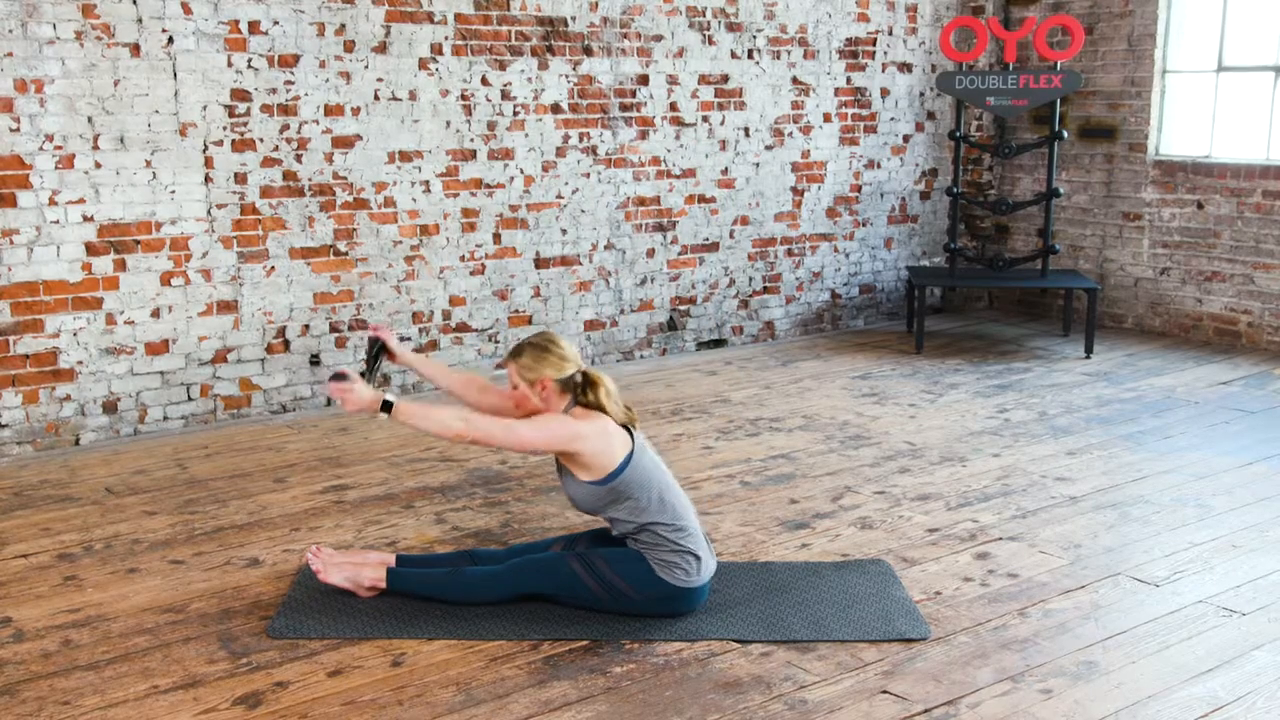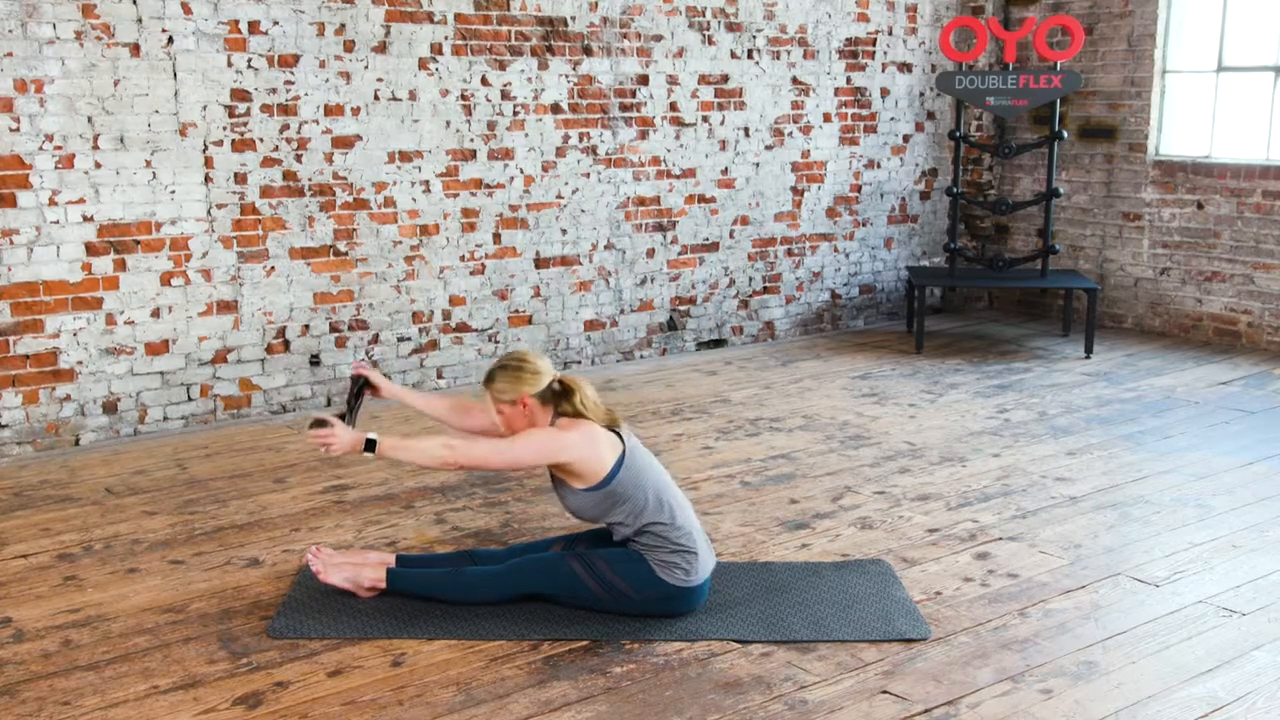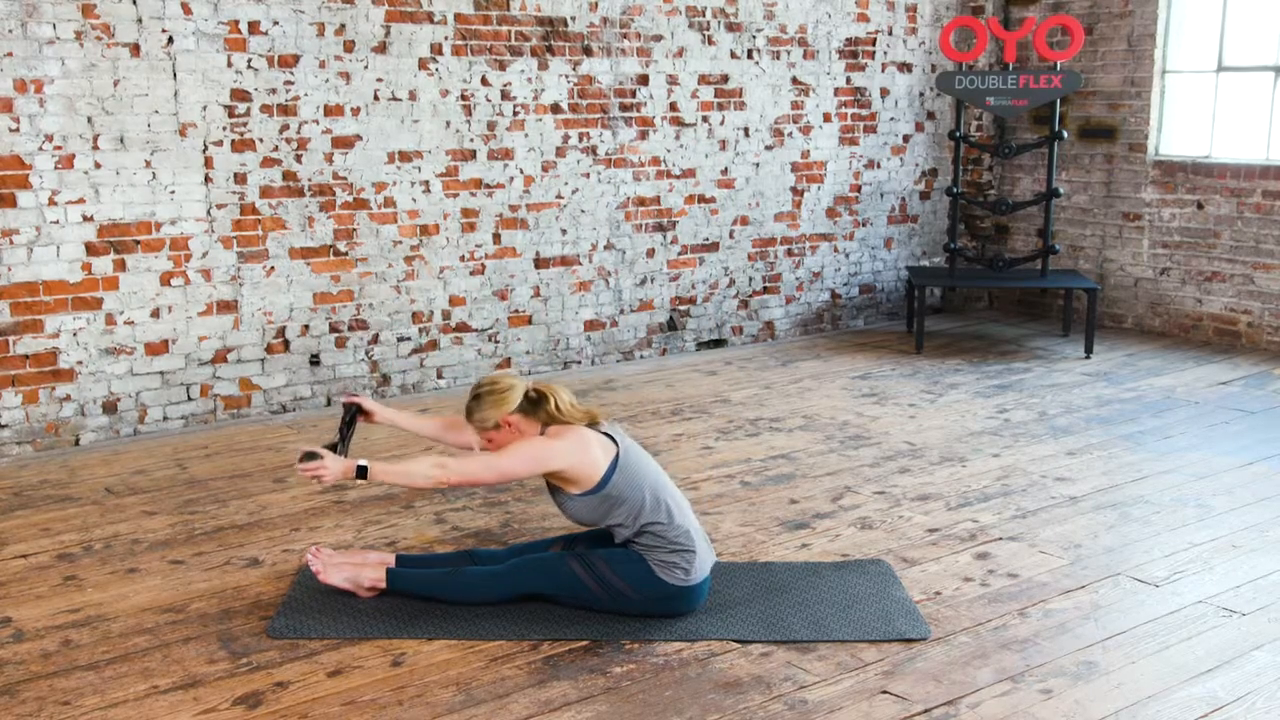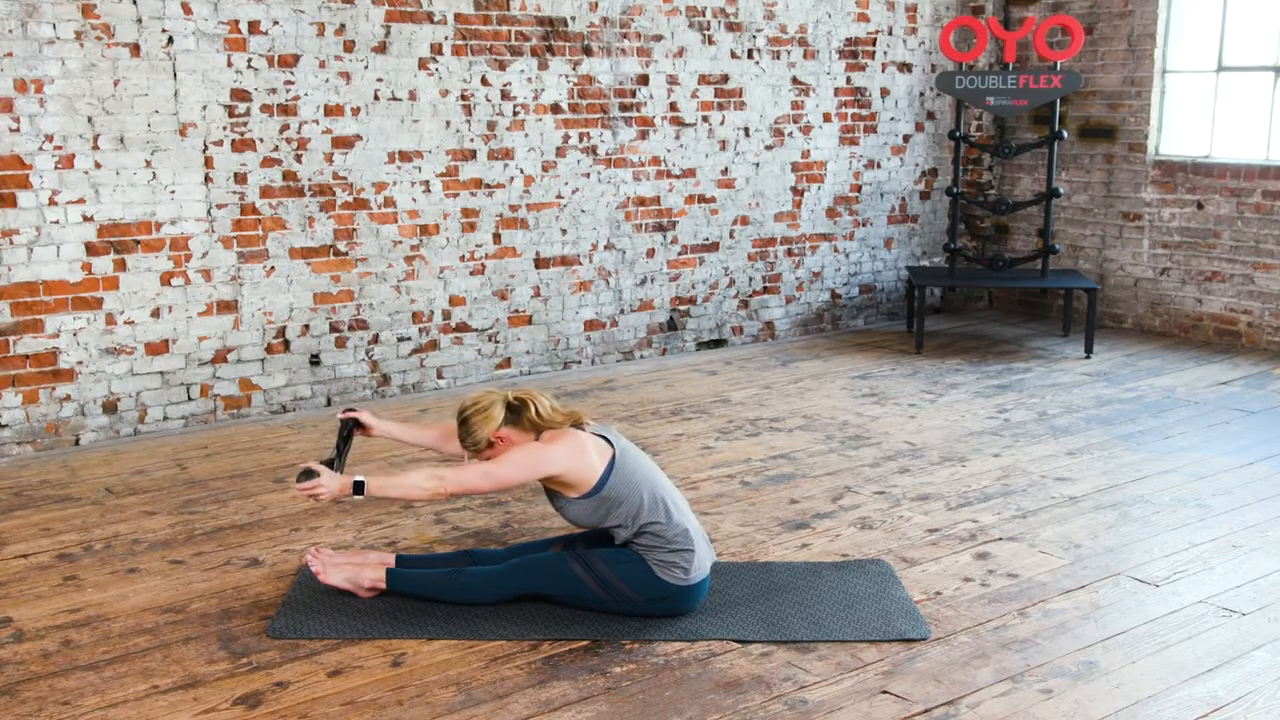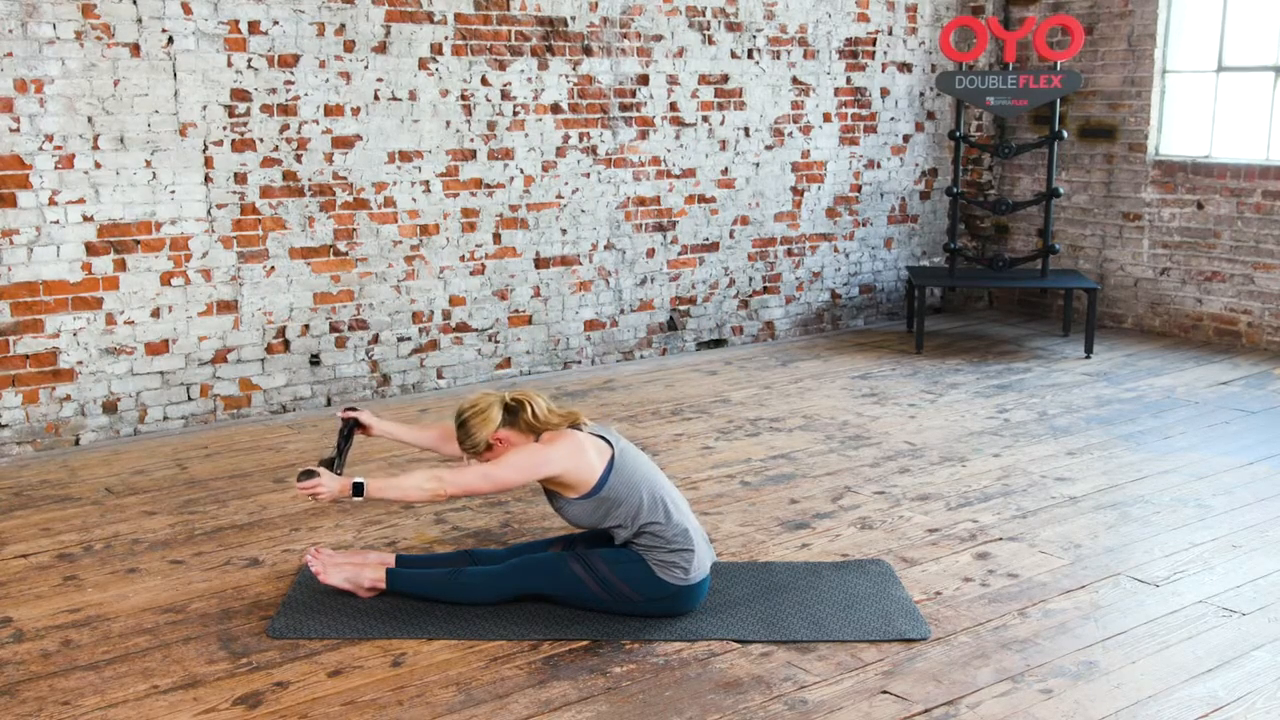
dt=0.2s
person 1, frame 1
left shoulder: (577, 429)
right shoulder: (573, 407)
left elbow: (467, 428)
right elbow: (481, 394)
left wrist: (379, 403)
right wrist: (407, 357)
left hip: (672, 578)
right hip: (654, 549)
left knee: (524, 576)
right knee: (510, 557)
left ankle: (378, 577)
right ankle: (385, 561)
person 1, frame 2
left shoulder: (567, 439)
right shoulder: (562, 418)
left elbow: (453, 454)
right elbow: (466, 415)
left wrist: (362, 442)
right wrist: (391, 389)
left hip: (671, 578)
right hip: (651, 549)
left knee: (523, 577)
right knee: (509, 558)
left ankle: (378, 577)
right ankle: (385, 561)
person 1, frame 3
left shoulder: (558, 447)
right shoulder: (553, 424)
left elbow: (446, 472)
right elbow: (457, 431)
left wrist: (353, 469)
right wrist: (383, 414)
left hip: (671, 578)
right hip: (649, 548)
left knee: (522, 577)
right knee: (507, 558)
left ankle: (377, 577)
right ankle: (383, 562)
person 1, frame 4
left shoulder: (554, 451)
right shoulder: (549, 428)
left elbow: (442, 483)
right elbow: (453, 439)
left wrist: (349, 485)
right wrist: (381, 426)
left hip: (670, 578)
right hip: (652, 549)
left knee: (523, 577)
right knee: (509, 558)
left ankle: (377, 578)
right ankle: (384, 563)
person 1, frame 5
left shoulder: (553, 453)
right shoulder: (551, 429)
left elbow: (441, 485)
right elbow: (451, 440)
left wrist: (348, 487)
right wrist: (380, 426)
left hip: (670, 577)
right hip: (650, 548)
left knee: (521, 577)
right knee: (504, 558)
left ankle: (377, 578)
right ankle: (384, 562)
